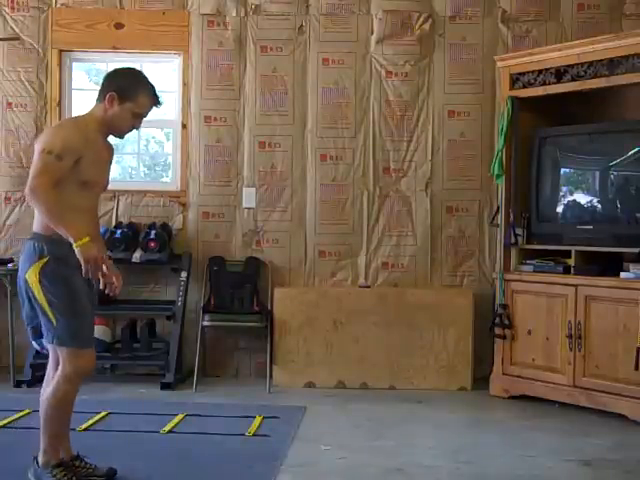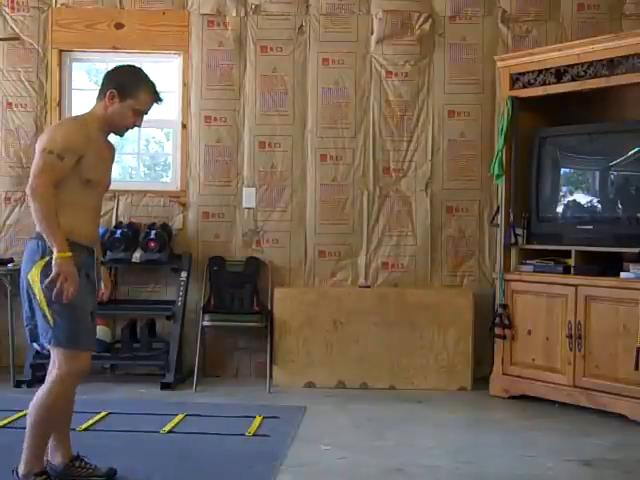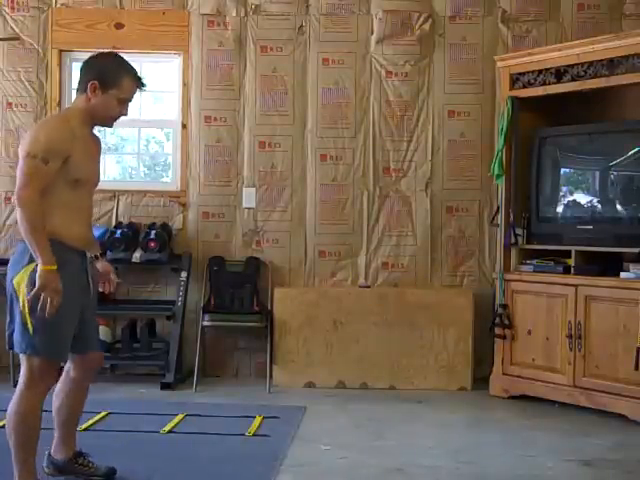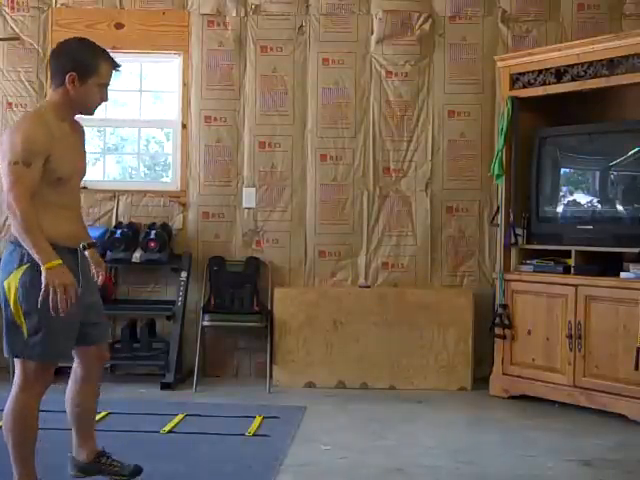
dt=0.3s
person 1, frame 1
left shoulder: (104, 148)
right shoulder: (66, 135)
right elbow: (36, 189)
left wrist: (103, 257)
right wrist: (80, 242)
left hip: (76, 261)
right hip: (49, 258)
left knee: (63, 363)
right knee: (78, 363)
person 1, frame 2
left shoulder: (105, 148)
right shoulder: (68, 134)
right elbow: (38, 190)
left wrist: (96, 267)
right wrist: (61, 253)
left hip: (80, 264)
right hip: (53, 261)
left knee: (64, 365)
right knee: (73, 365)
person 1, frame 3
left shoulder: (91, 141)
right shoulder: (51, 132)
right elbow: (25, 197)
left wrist: (97, 258)
right wrist: (45, 265)
left hip: (76, 267)
right hip: (45, 266)
left knee: (82, 363)
right knee: (38, 375)
person 1, frame 4
left shoulder: (75, 130)
left wrist: (88, 248)
right wrist: (50, 265)
left hip: (71, 263)
right hip: (37, 266)
left knee: (91, 360)
